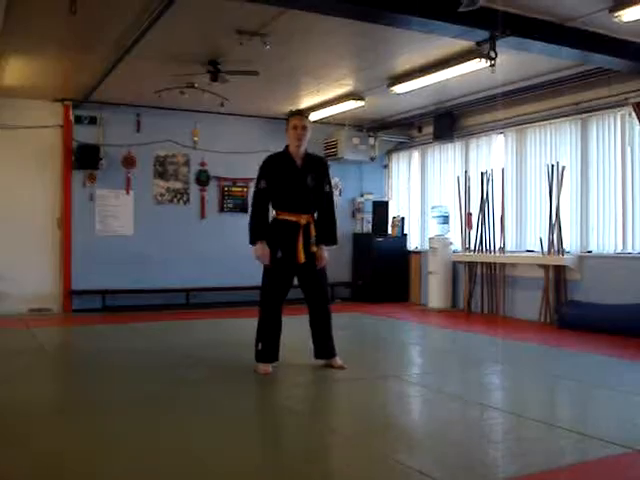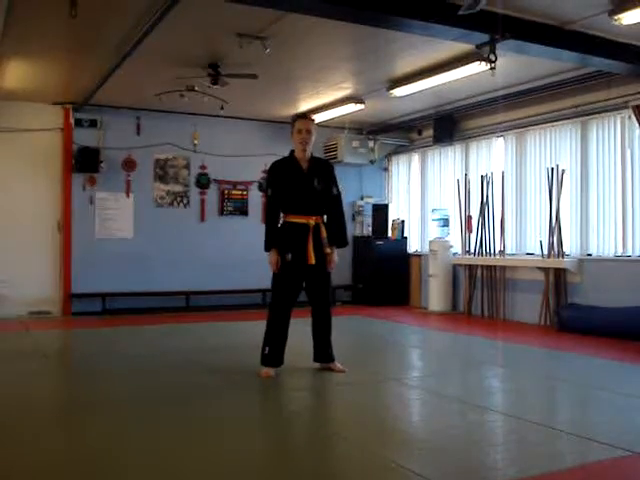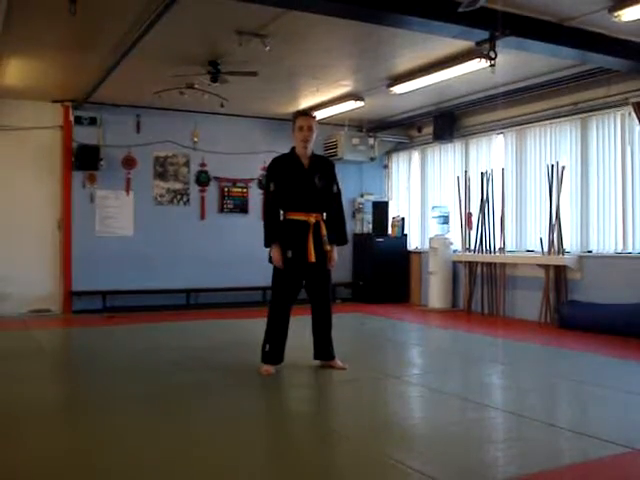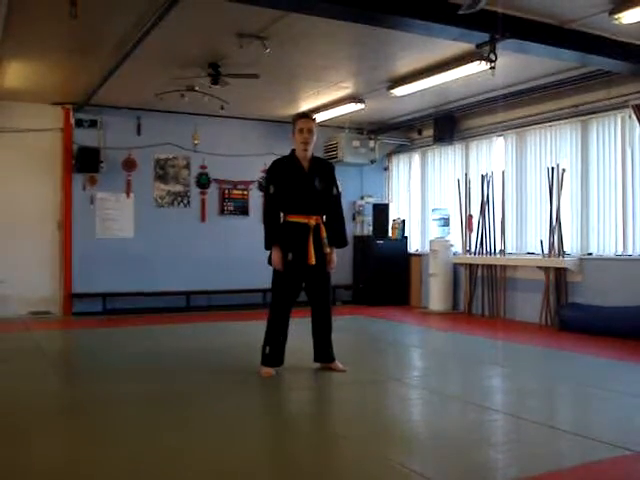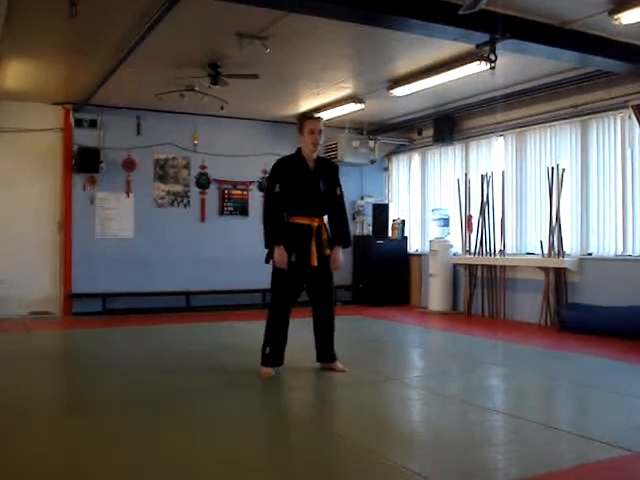
dt=0.7s
person 1, frame 1
left shoulder: (319, 165)
right shoulder: (272, 163)
left elbow: (327, 206)
right elbow: (259, 204)
left wrist: (324, 243)
right wrist: (259, 241)
left hip: (309, 237)
right hip: (280, 235)
left knee: (319, 297)
right knee: (272, 299)
left ankle: (327, 353)
right ankle: (265, 357)
person 1, frame 2
left shoulder: (325, 169)
right shoulder: (279, 169)
left elbow: (335, 209)
right elbow: (271, 211)
left wrist: (334, 246)
right wrist: (272, 248)
left hip: (319, 240)
right hip: (290, 238)
left knee: (322, 301)
right knee: (281, 302)
left ankle: (325, 357)
right ankle: (270, 360)
person 1, frame 3
left shoulder: (326, 166)
right shoulder: (279, 165)
left elbow: (335, 207)
right elbow: (271, 207)
left wrist: (334, 244)
right wrist: (274, 244)
left hip: (318, 238)
right hip: (290, 236)
left knee: (322, 299)
right knee: (281, 299)
left ankle: (326, 355)
right ankle: (270, 357)
person 1, frame 4
left shoulder: (326, 169)
right shoulder: (279, 168)
left elbow: (334, 210)
right elbow: (271, 210)
left wrist: (333, 247)
right wrist: (274, 247)
left hip: (318, 240)
right hip: (290, 238)
left knee: (322, 301)
right knee: (281, 302)
left ankle: (326, 357)
right ankle: (270, 360)
person 1, frame 5
left shoulder: (330, 169)
right shoulder: (284, 167)
left elbow: (337, 209)
right elbow: (272, 209)
left wrist: (338, 246)
right wrist: (277, 245)
left hip: (319, 241)
right hip: (291, 239)
left knee: (324, 302)
right knee: (281, 302)
left ankle: (327, 357)
right ankle: (270, 360)
